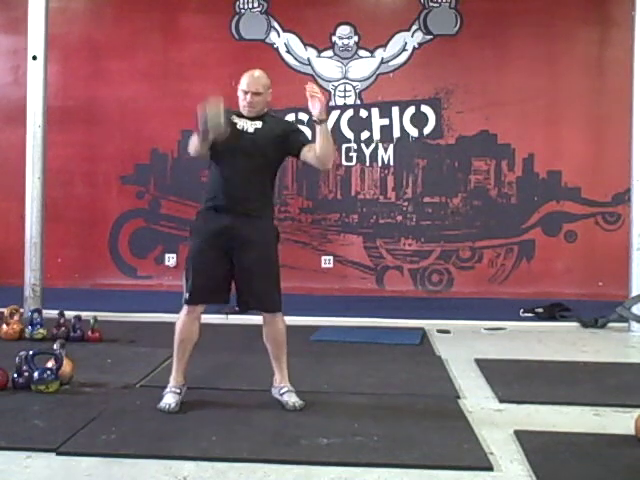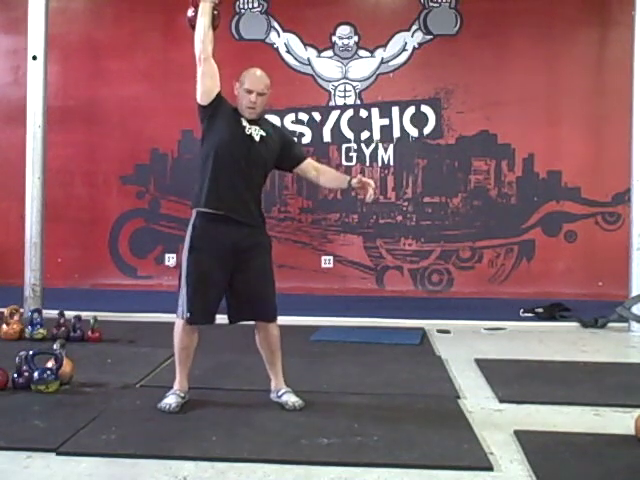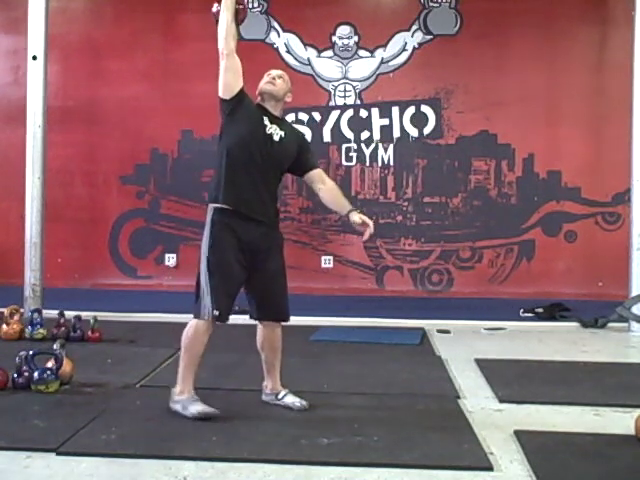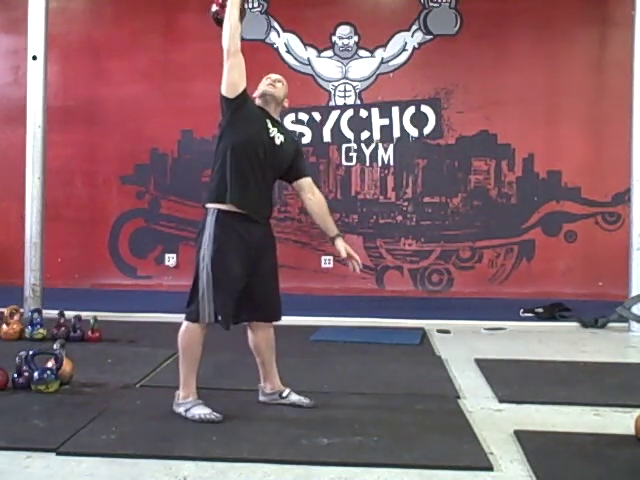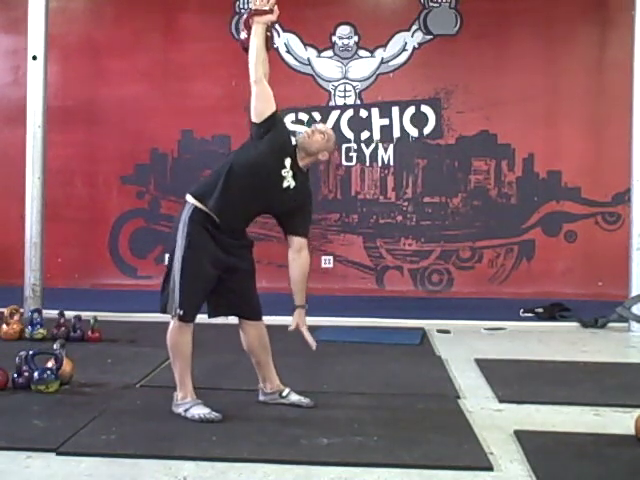
dt=1s
person 1, frame 1
left shoulder: (282, 129)
right shoulder: (221, 117)
left elbow: (323, 161)
right elbow: (195, 148)
left wrist: (320, 119)
right wrist: (206, 133)
left hip: (257, 228)
right hip: (213, 224)
left knee: (271, 309)
right knee: (193, 305)
left ankle: (281, 383)
right ankle: (176, 384)
person 1, frame 2
left shoulder: (276, 137)
right shoulder: (217, 114)
left elbow: (314, 170)
right elbow: (203, 57)
left wrist: (350, 181)
left hip: (252, 234)
right hip: (208, 229)
left knee: (264, 315)
right knee: (190, 313)
left ankle: (278, 385)
right ankle: (180, 387)
person 1, frame 3
left shoulder: (293, 138)
right shoulder: (238, 109)
left elbow: (320, 182)
right elbow: (226, 52)
left wrist: (351, 213)
left hip: (266, 230)
right hip: (225, 224)
left knee: (271, 314)
right knee: (208, 311)
left ankle: (273, 387)
right ankle: (183, 391)
person 1, frame 4
left shoulder: (287, 143)
right shoulder: (239, 109)
left elbow: (309, 192)
right elbow: (232, 52)
left wrist: (336, 237)
left hip: (259, 230)
right hip: (224, 224)
left knee: (261, 314)
right knee: (201, 312)
left ankle: (271, 387)
right ankle: (186, 396)
person 1, frame 5
left shoulder: (300, 193)
right shoulder: (273, 137)
left elbow: (298, 251)
right elbow: (259, 80)
left wrist: (299, 307)
left hip: (233, 238)
right hip: (199, 224)
left knee: (250, 314)
right knee: (183, 312)
left ankle: (270, 387)
right ankle: (184, 397)
